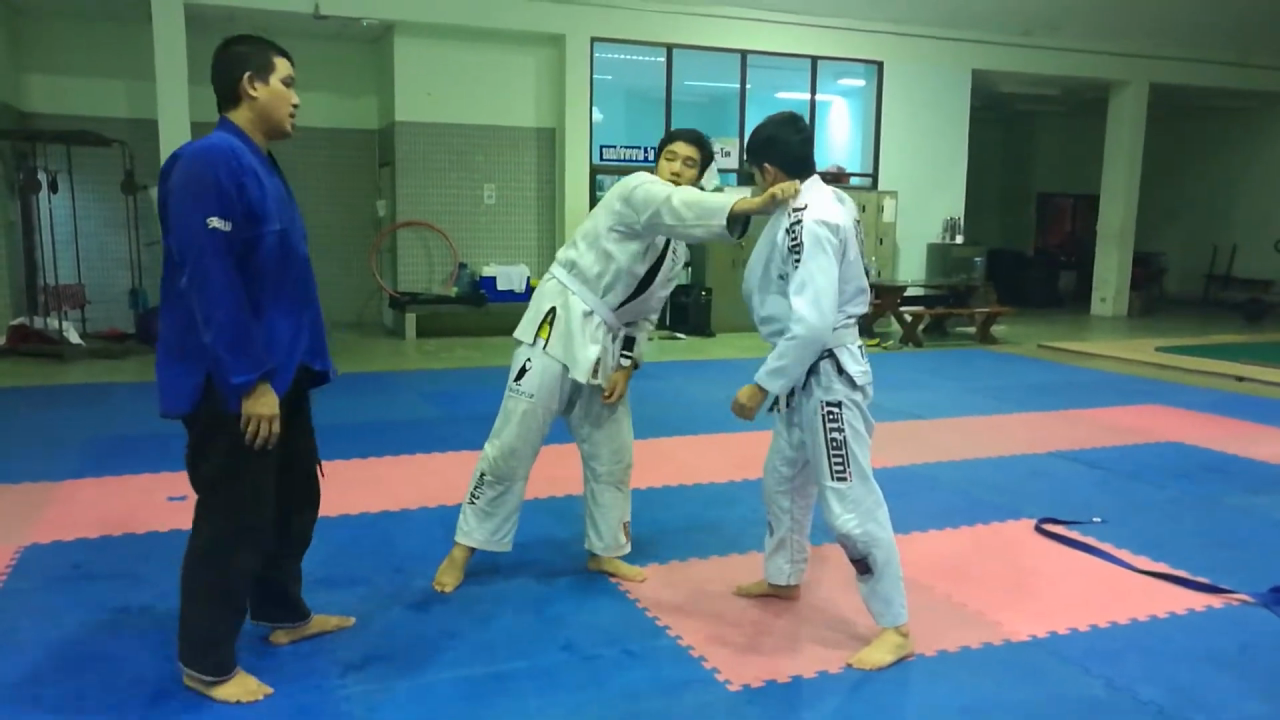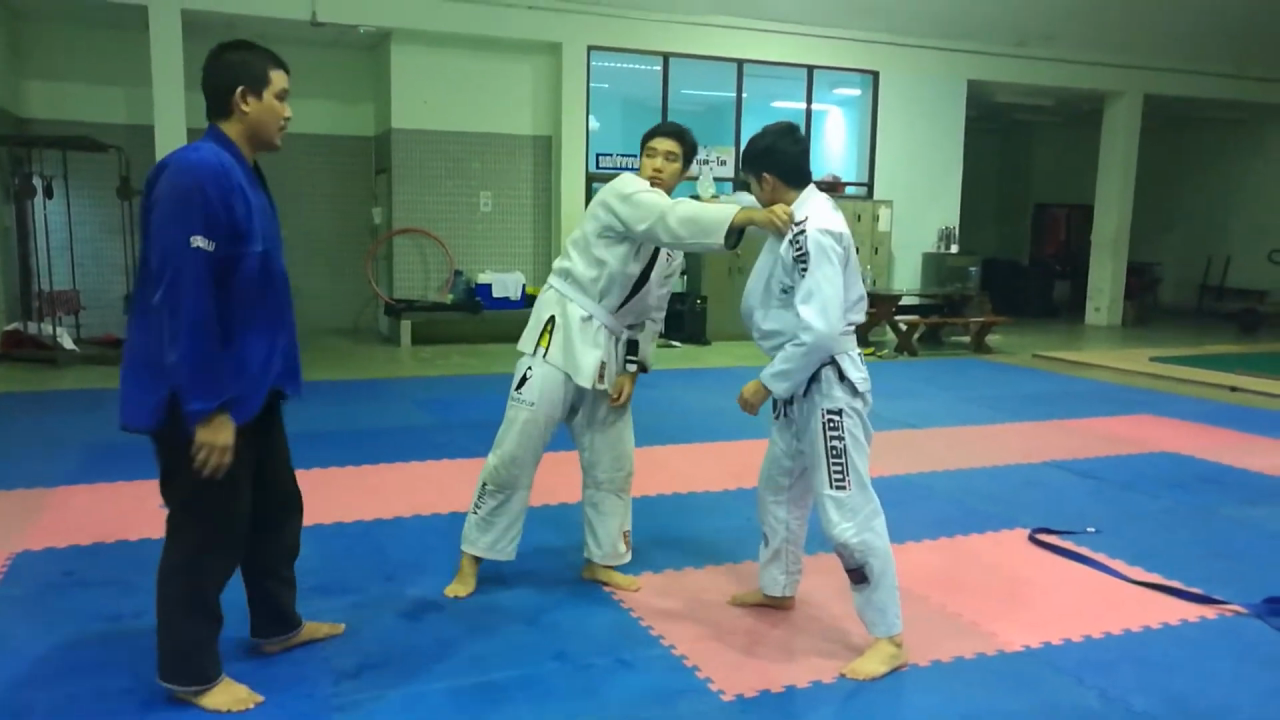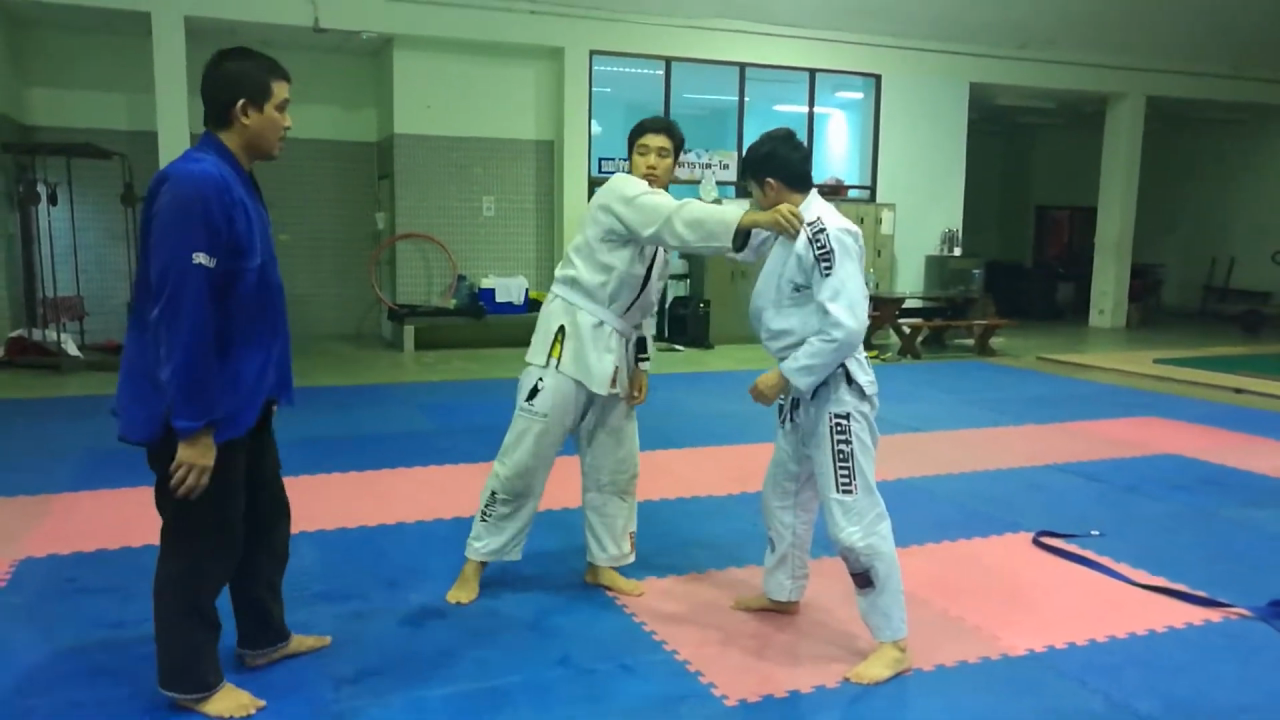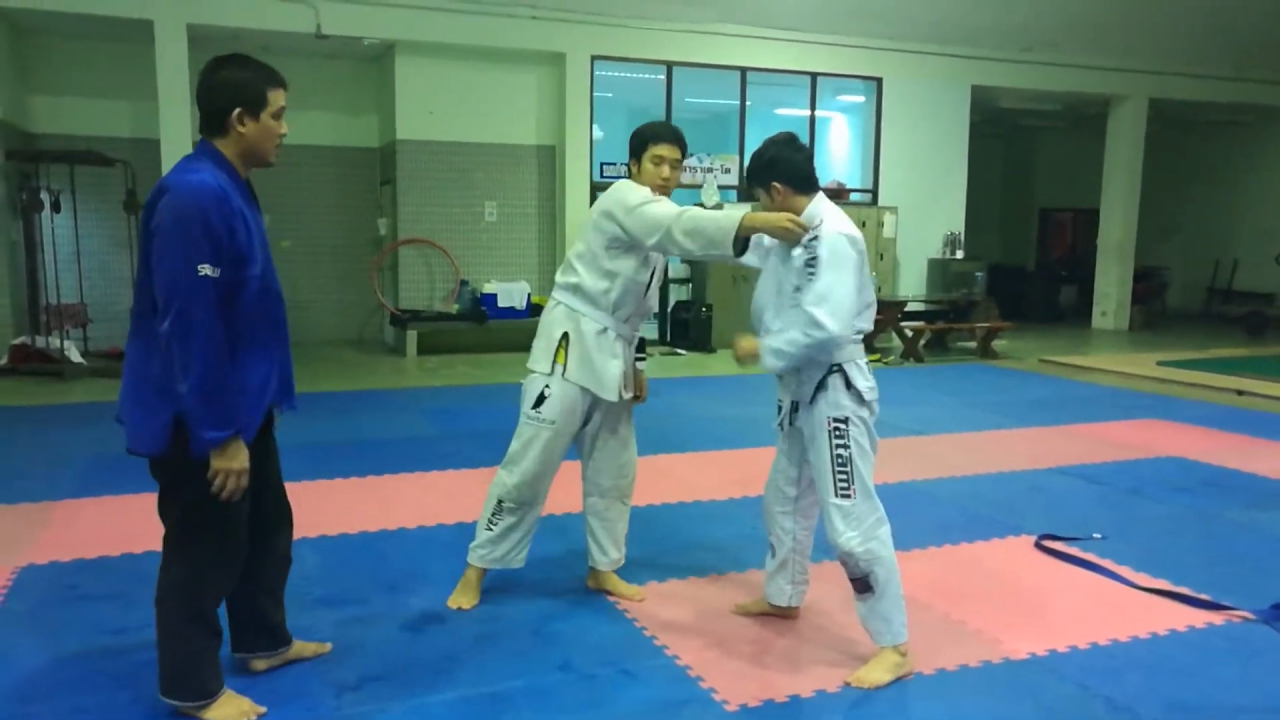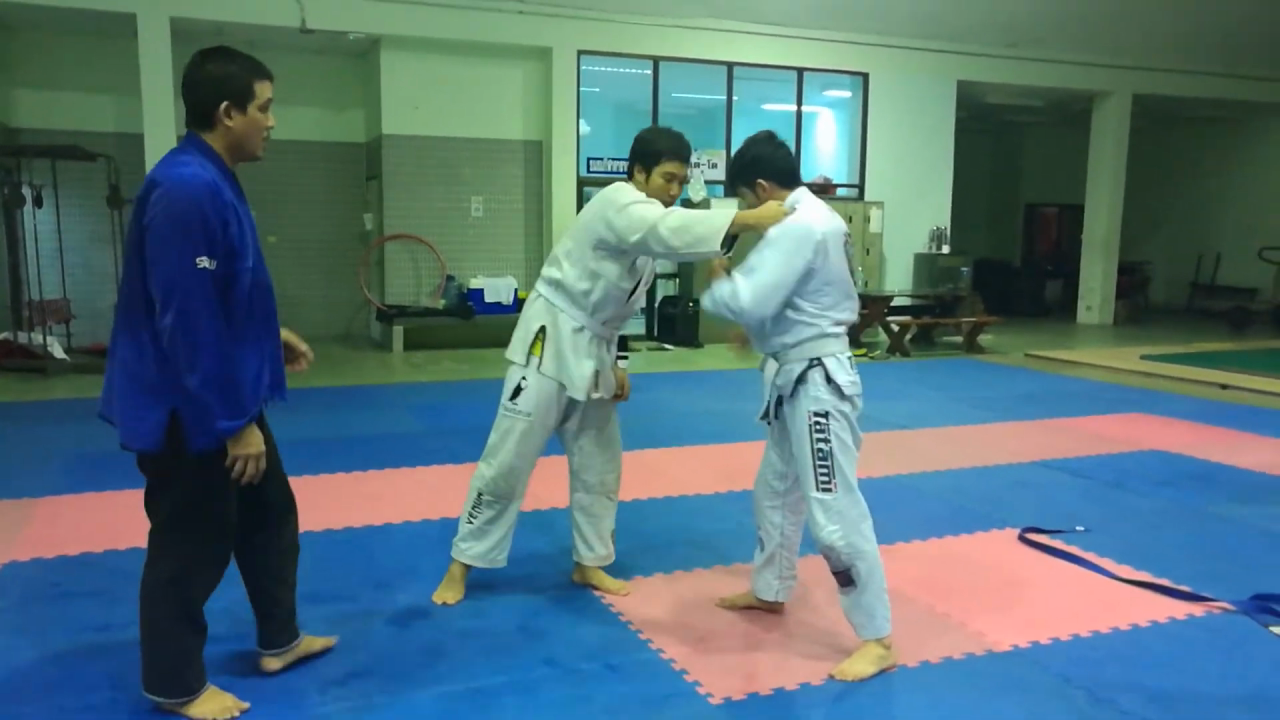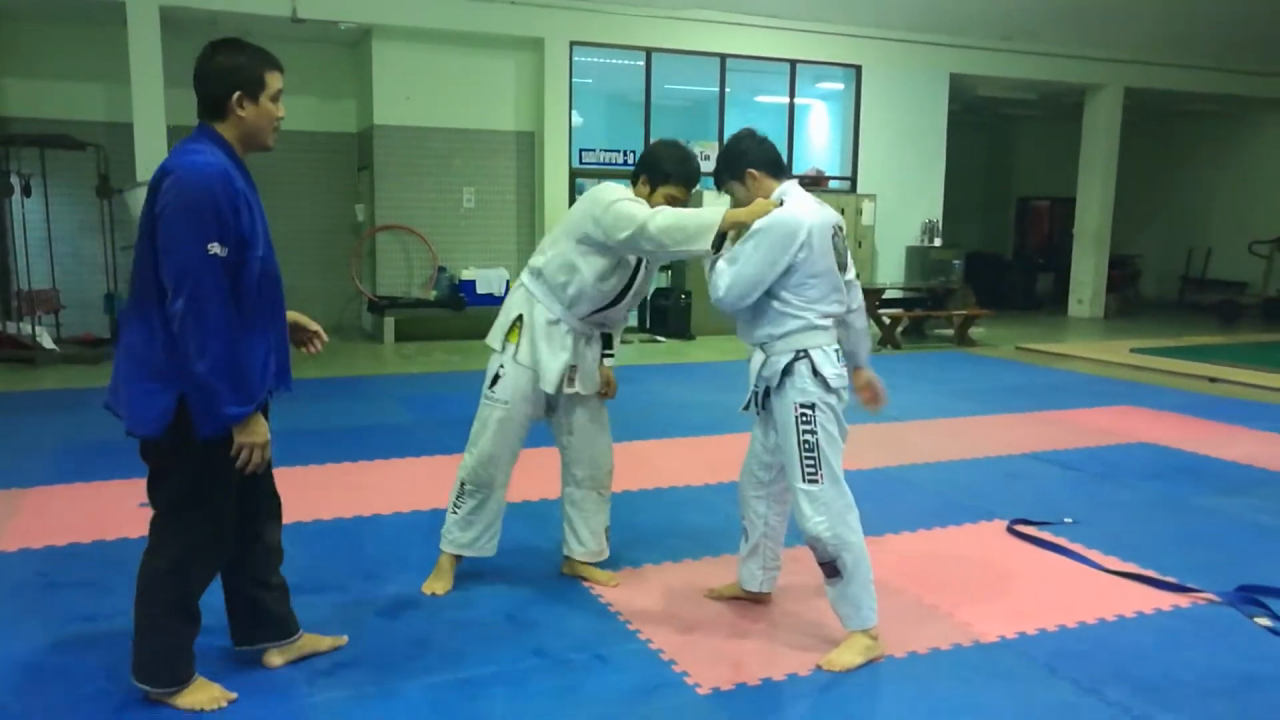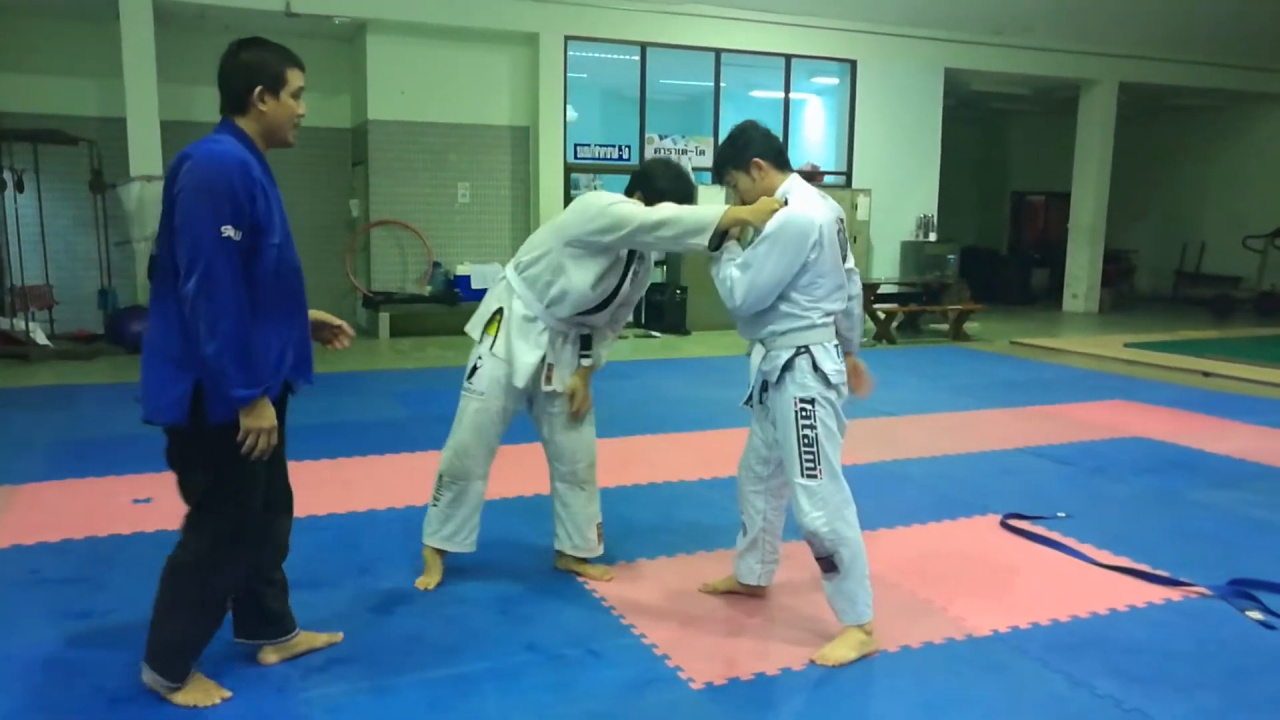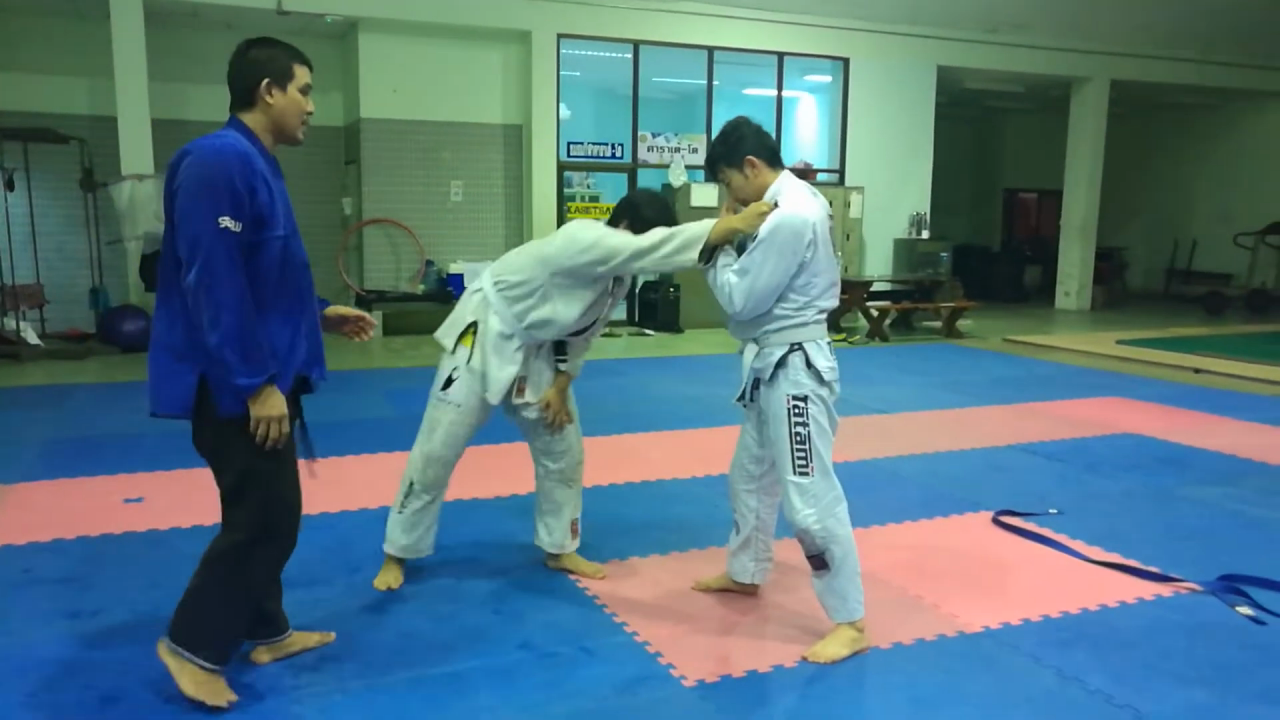
dt=0.2s
person 1, frame 1
left shoulder: (259, 166)
right shoulder: (209, 163)
right elbow: (210, 284)
right wrist: (249, 381)
left hip: (277, 372)
right hip: (233, 384)
left knee: (293, 500)
right knee: (234, 519)
left ankle: (284, 614)
right ankle: (206, 662)
person 1, frame 2
left shoulder: (241, 175)
right shoulder: (196, 175)
right elbow: (182, 302)
right wrist: (208, 409)
left hip: (249, 387)
right hip: (203, 398)
left knee: (276, 507)
right knee: (208, 531)
left ankle: (277, 624)
person 1, frame 3
left shoulder: (233, 182)
right shoulder: (196, 187)
right elbow: (180, 315)
right wrist: (193, 426)
left hip: (240, 396)
right hip: (198, 408)
left knee: (265, 519)
right knee: (202, 541)
left ankle: (263, 637)
person 1, frame 4
left shoulder: (227, 188)
right shoulder: (195, 199)
right elbow: (189, 327)
right wrist: (219, 435)
left hip: (240, 401)
right hip: (201, 415)
left knee: (267, 525)
right knee: (206, 548)
left ankle: (263, 642)
person 1, frame 5
left shoulder: (210, 181)
right shoulder: (186, 192)
right elbow: (189, 320)
left wrist: (267, 336)
right wrist: (234, 422)
left hip: (222, 393)
right hip: (188, 407)
left knee: (270, 512)
right knee: (191, 545)
left ankle: (279, 638)
person 1, frame 6
left shoulder: (217, 171)
right shoulder: (199, 180)
right elbow: (198, 306)
left wrist: (276, 321)
right wrist: (241, 410)
left hip: (221, 388)
right hip: (192, 397)
left knee: (254, 517)
right knee: (190, 535)
left ankle: (273, 634)
right ankle: (163, 674)
person 1, frame 7
left shoulder: (240, 166)
right shoulder: (217, 168)
right elbow: (211, 292)
left wrist: (299, 320)
right wrist: (249, 393)
left hip: (243, 379)
right hip: (215, 388)
left knee: (266, 510)
right knee: (223, 524)
left ankle: (269, 631)
right ankle: (168, 662)
person 1, frame 8
left shoulder: (253, 163)
right shoulder: (218, 161)
right elbow: (214, 285)
left wrist: (320, 315)
right wrist: (257, 383)
left hip: (262, 372)
right hip: (231, 382)
left knee: (273, 509)
right knee: (263, 516)
left ankle: (263, 631)
right ankle: (192, 643)
person 2, frame 1
left shoulder: (808, 223)
right shoulder: (824, 199)
left elbow: (810, 323)
left wrist: (761, 385)
left hip: (828, 371)
right hip: (808, 371)
left knee: (850, 502)
right knee: (783, 477)
left ankle: (895, 627)
right ankle: (783, 577)
person 2, frame 2
left shoulder: (813, 235)
right shoulder: (806, 210)
left elbow: (819, 331)
left wrist: (765, 385)
left hip: (828, 382)
right hip: (803, 382)
left knee: (847, 511)
right knee: (779, 486)
left ankle: (888, 638)
right ankle: (777, 587)
person 2, frame 3
left shoulder: (828, 233)
left elbow: (845, 328)
right elbow: (742, 240)
left wrist: (783, 378)
left hip: (836, 387)
right hip: (804, 388)
left knee: (854, 515)
right knee: (784, 493)
left ankle: (893, 642)
right ankle: (783, 591)
person 2, frame 4
left shoulder: (831, 236)
right shoulder: (801, 227)
left elbow: (826, 329)
right elbow: (760, 246)
left wrist: (763, 351)
left hip: (835, 391)
right hip: (804, 391)
left knee: (853, 520)
right knee: (786, 497)
left ankle: (894, 647)
right ankle: (783, 596)
person 2, frame 5
left shoulder: (798, 228)
right shoulder: (806, 219)
left elbow: (751, 301)
left wrist: (717, 285)
left hip: (817, 381)
right hip: (794, 380)
left knee: (835, 512)
right knee: (776, 491)
left ankle: (877, 639)
right ankle: (770, 590)
person 2, frame 6
left shoulder: (784, 221)
right shoulder: (816, 213)
left elbow: (729, 291)
right elbow: (851, 298)
left wrist: (718, 251)
right wrist: (859, 364)
left hip: (801, 373)
right hip: (784, 370)
left knee: (821, 503)
right knee: (761, 481)
left ankle: (864, 629)
right ankle: (755, 581)
person 2, frame 7
left shoulder: (794, 220)
right shoulder: (817, 205)
left elbow: (742, 294)
right elbow: (849, 287)
left wrist: (725, 247)
right wrist: (849, 349)
left hip: (801, 369)
right hip: (781, 366)
left knee: (818, 499)
right knee: (758, 475)
left ankle: (858, 625)
right ankle: (752, 575)
person 2, frame 8
left shoulder: (787, 218)
right shoulder: (799, 198)
left elbow: (742, 299)
left wrist: (718, 252)
left hip: (794, 367)
right hip: (771, 364)
left knee: (810, 497)
right knee: (750, 475)
left ankle: (850, 622)
right ankle: (745, 573)
person 3, frame 1
left shoulder: (677, 248)
right shoulder: (637, 189)
right elbow: (677, 208)
left wrist: (625, 367)
right wrist: (756, 204)
left hip: (604, 344)
right hip: (558, 327)
left knee: (612, 455)
right knee: (512, 447)
left ankle: (604, 551)
right ankle: (462, 550)
person 3, frame 2
left shoulder: (671, 247)
right shoulder: (623, 192)
left elbow: (649, 314)
right elbow: (672, 218)
left wrist: (632, 370)
right wrist: (752, 216)
left hip: (608, 349)
right hip: (561, 336)
left knee: (613, 462)
right knee: (515, 455)
left ankle: (601, 559)
right ankle: (472, 559)
person 3, frame 3
left shoulder: (662, 234)
right shoulder: (619, 192)
right elbow: (679, 220)
left wrist: (640, 366)
right wrist: (756, 218)
left hip: (614, 353)
right hip: (569, 343)
left knee: (616, 466)
right knee: (524, 462)
left ankle: (602, 563)
right ankle: (477, 563)
person 3, frame 4
left shoulder: (656, 223)
right shoulder: (622, 199)
right elbow: (680, 228)
left wrist: (635, 365)
right wrist: (757, 221)
left hip: (611, 356)
right hip: (571, 348)
left knee: (613, 471)
right knee: (529, 468)
left ankle: (602, 568)
right ankle: (479, 568)
person 3, frame 5
left shoulder: (644, 224)
right shoulder: (617, 202)
right elbow: (666, 231)
left wrist: (616, 363)
right wrist: (748, 219)
left hip: (592, 353)
right hip: (551, 343)
left knee: (599, 467)
right knee: (508, 463)
left ankle: (588, 563)
right ankle: (462, 565)
person 3, frame 6
left shoulder: (647, 237)
right shoulder: (606, 201)
right elbow: (657, 228)
left wrist: (605, 360)
right wrist: (738, 216)
left hip: (580, 348)
right hip: (534, 333)
left knee: (592, 459)
right knee: (491, 453)
left ankle: (579, 555)
right ankle: (451, 556)
person 3, frame 7
left shoulder: (641, 255)
right shoulder: (598, 209)
left elbow: (610, 318)
right elbow: (657, 223)
left wrist: (584, 372)
right wrist: (740, 215)
left hip: (561, 344)
right hip: (513, 328)
left knee: (575, 454)
right knee: (469, 448)
left ankle: (572, 551)
right ankle: (437, 549)
person 3, frame 8
left shoulder: (616, 276)
right shoulder: (584, 241)
left elbow: (580, 330)
right elbow: (650, 250)
left wrist: (562, 383)
right wrist: (728, 226)
left hip: (535, 350)
right hip: (485, 337)
left knee: (562, 450)
right knee: (436, 453)
left ankle: (558, 548)
right ankle: (397, 553)
